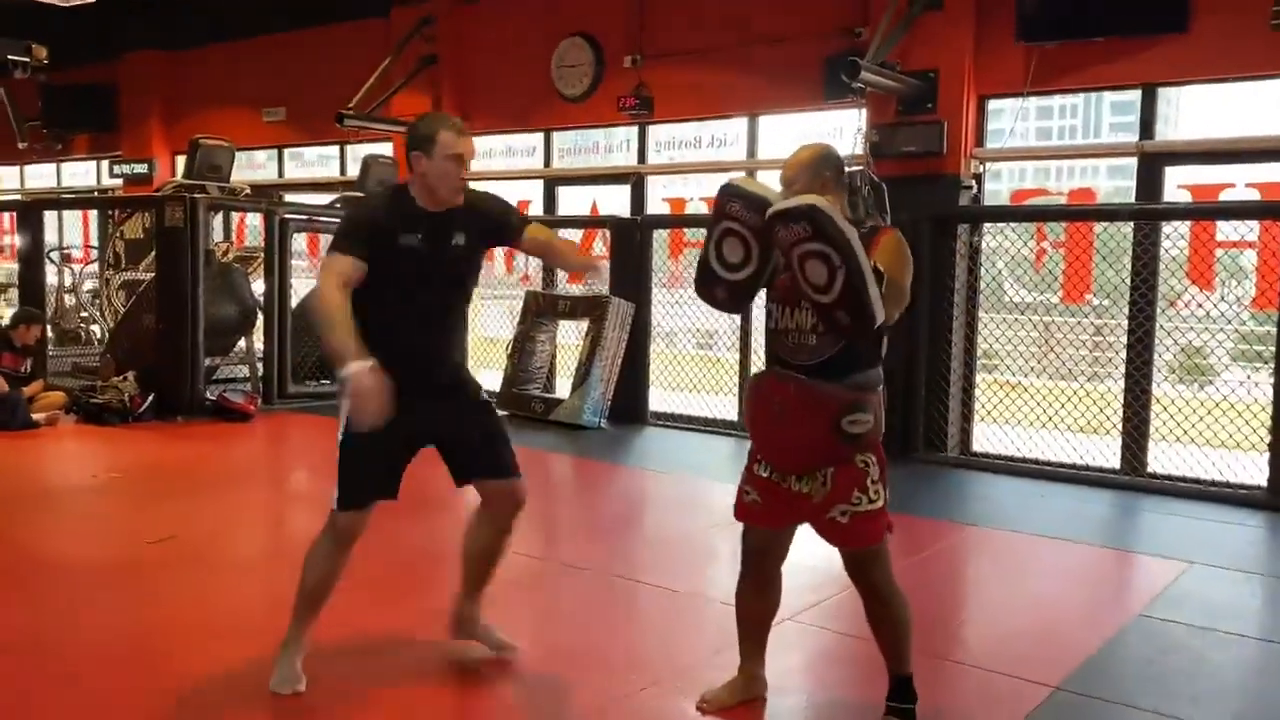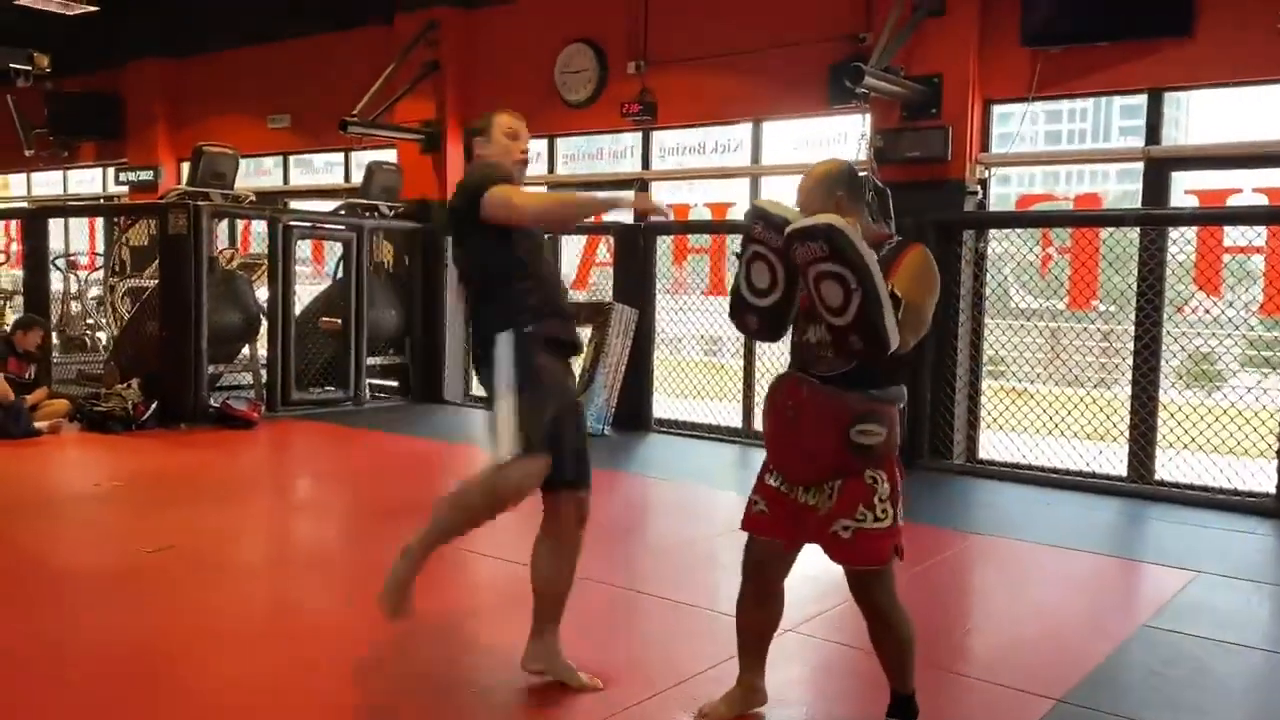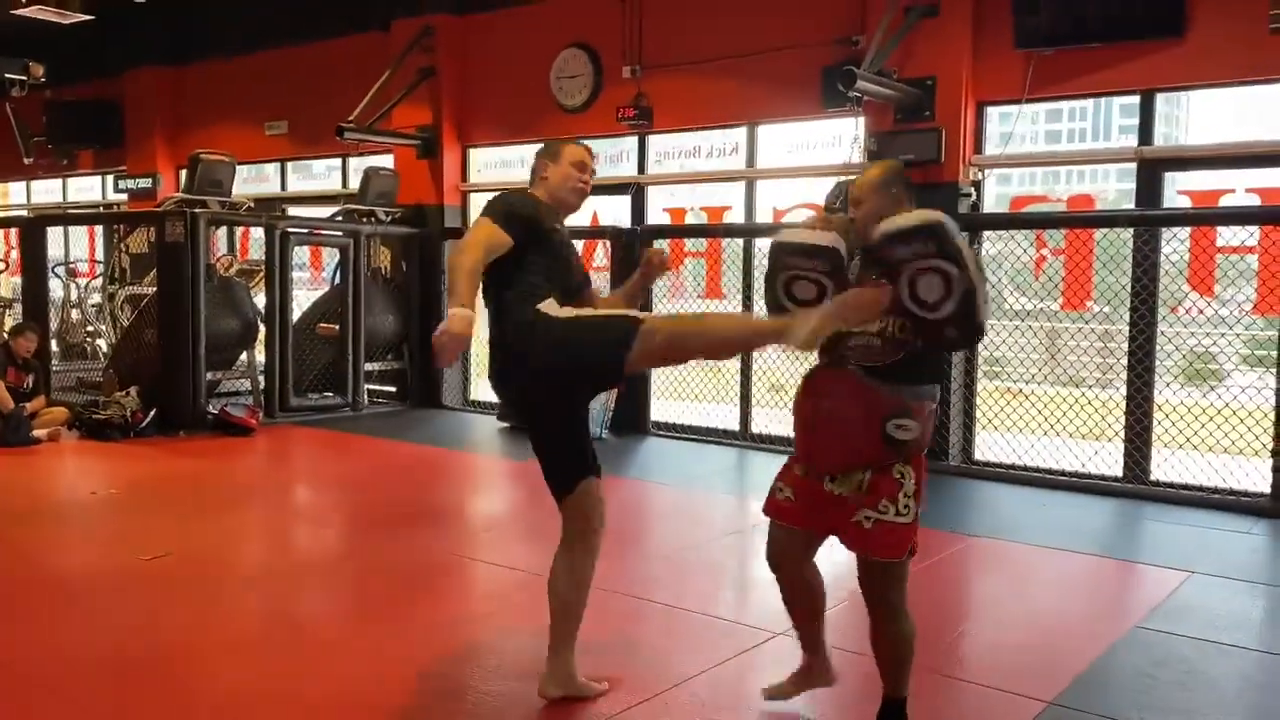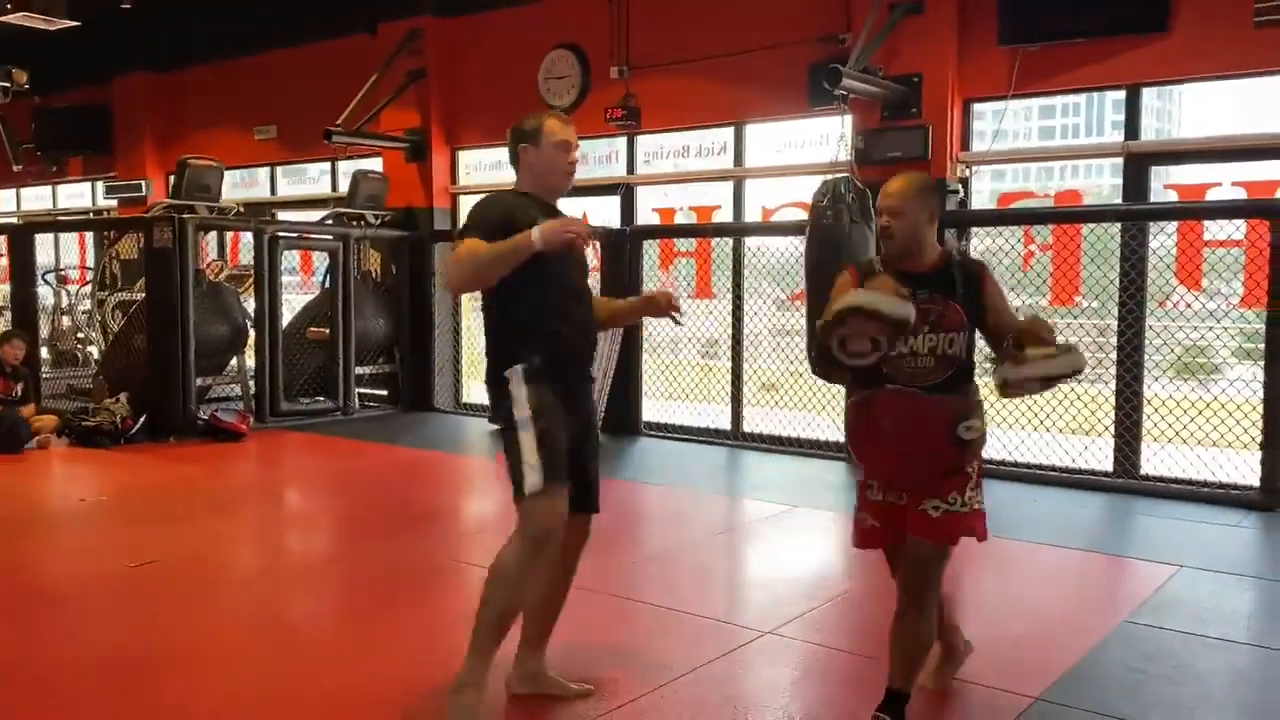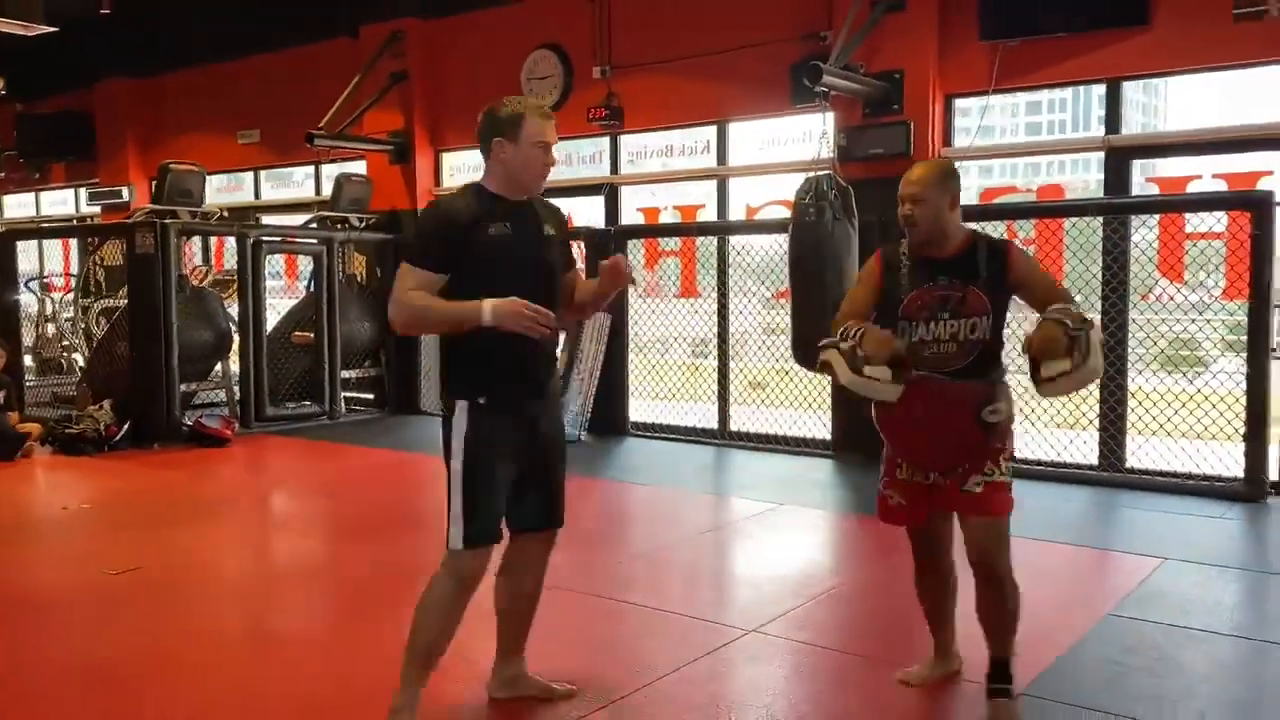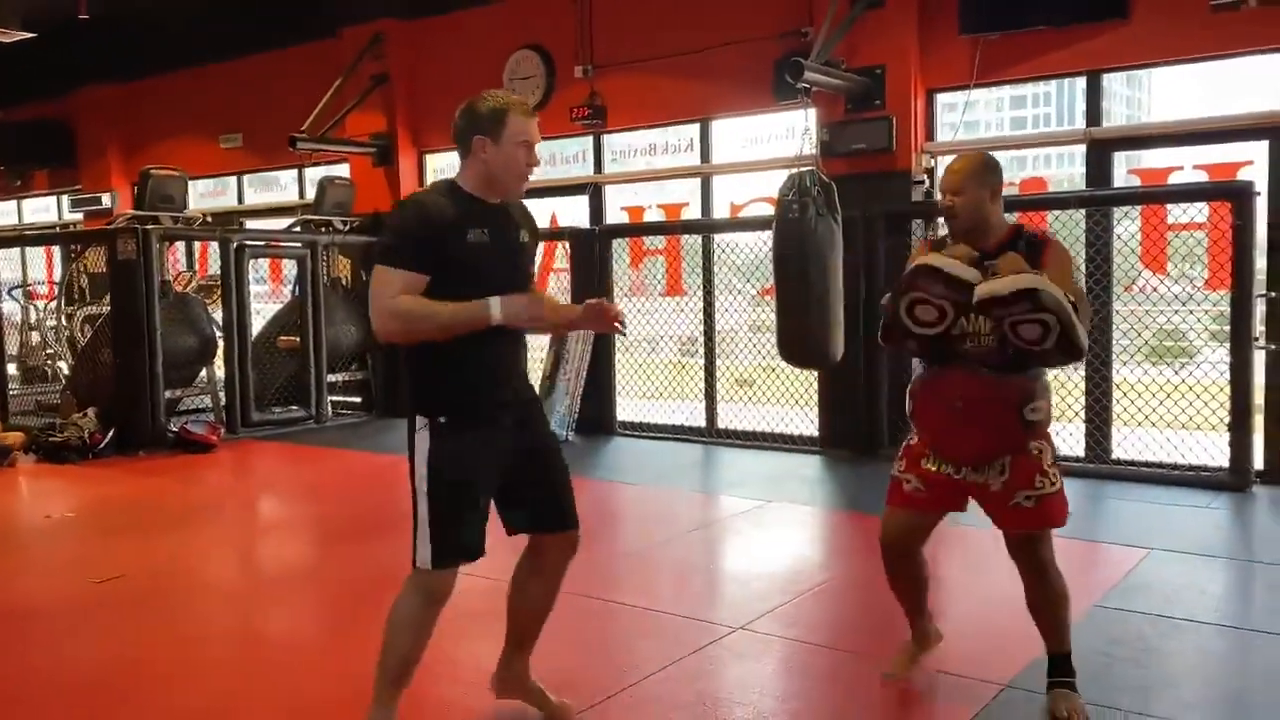
dt=0.3s
person 1, frame 1
left shoulder: (476, 209)
right shoulder: (372, 214)
left elbow: (551, 244)
right elbow: (329, 291)
left wrist: (582, 262)
right wrist: (356, 366)
left hip: (446, 381)
right hip: (381, 386)
left knee: (507, 493)
right knee: (347, 524)
left ankle: (466, 614)
right ankle: (294, 644)
person 1, frame 2
left shoulder: (500, 225)
right shoulder: (477, 188)
right elbow: (533, 209)
right wrist: (620, 202)
left hip: (543, 351)
right hip: (520, 345)
left knee: (570, 508)
right knee: (526, 474)
left ankle: (544, 648)
right ankle: (416, 554)
person 1, frame 3
left shoulder: (563, 240)
right shoulder: (517, 208)
left elbow: (599, 314)
right elbow: (468, 252)
left wrist: (641, 279)
right wrist: (460, 310)
left hip: (529, 380)
right hip: (541, 335)
left knee: (585, 520)
right knee: (677, 333)
left ankle: (559, 671)
right ankle: (803, 326)
person 1, frame 4
left shoulder: (562, 224)
right shoulder: (501, 210)
right elbow: (458, 275)
left wrist: (641, 306)
right wrist: (533, 241)
left hip: (571, 383)
right hip: (529, 377)
left knee: (573, 527)
right knee: (541, 522)
left ankle: (529, 666)
person 1, frame 5
left shoulder: (549, 219)
right shoulder: (451, 216)
left elbow: (571, 302)
right elbow: (402, 311)
left wrist: (605, 285)
right wrist: (488, 310)
left hip: (539, 404)
right hip: (480, 408)
left knee: (535, 538)
right knee: (467, 561)
person 1, frame 6
left shoulder: (518, 217)
right shoulder: (423, 216)
right elbow: (388, 317)
left wrist: (580, 317)
right wrist: (495, 312)
left hip: (516, 409)
right hip: (449, 424)
left knee: (558, 538)
right knee: (434, 577)
person 2, frame 1
left shoulder: (880, 241)
right shoulder: (784, 240)
left elbow: (879, 310)
right elbow: (722, 292)
left wrist: (837, 237)
right wrist: (741, 231)
left hip: (845, 432)
right hip: (780, 424)
left knee: (870, 570)
right knee: (758, 555)
right ankle: (751, 673)
person 2, frame 2
left shoulder: (909, 260)
right shoulder: (811, 254)
left elbow: (895, 336)
right elbow: (757, 322)
left wrist: (852, 260)
right wrist: (766, 250)
left hip: (860, 450)
right hip: (796, 440)
left knee: (873, 588)
right knee: (760, 567)
person 2, frame 3
right shoulder: (848, 260)
right wrist: (805, 247)
left hip: (888, 448)
right hip: (825, 433)
left knee: (882, 588)
right knee: (785, 553)
right ankle: (815, 662)
person 2, frame 4
left shoulder: (972, 278)
right shoulder: (858, 279)
left elbow: (1010, 346)
left wrist: (1034, 338)
right wrist: (864, 307)
left hip: (949, 450)
right hip: (883, 448)
left knee: (919, 579)
right knee: (909, 574)
right ankle: (952, 642)
person 2, frame 5
left shoulder: (1001, 258)
right shoulder: (885, 265)
left elbow: (1065, 305)
right elbow: (838, 330)
left wrist: (1055, 324)
right wrist: (860, 342)
left hip: (978, 431)
right hip: (911, 432)
left knee: (989, 557)
right knee: (929, 552)
right ankle: (945, 653)
person 2, frame 6
left shoulder: (1040, 251)
right shoulder: (931, 254)
left elbow: (1072, 338)
right elbow: (893, 332)
left wrist: (1033, 286)
right wrist: (935, 278)
left hip: (1013, 429)
right hip: (939, 426)
left knee: (1034, 555)
right knee: (896, 538)
right ankle: (921, 631)
